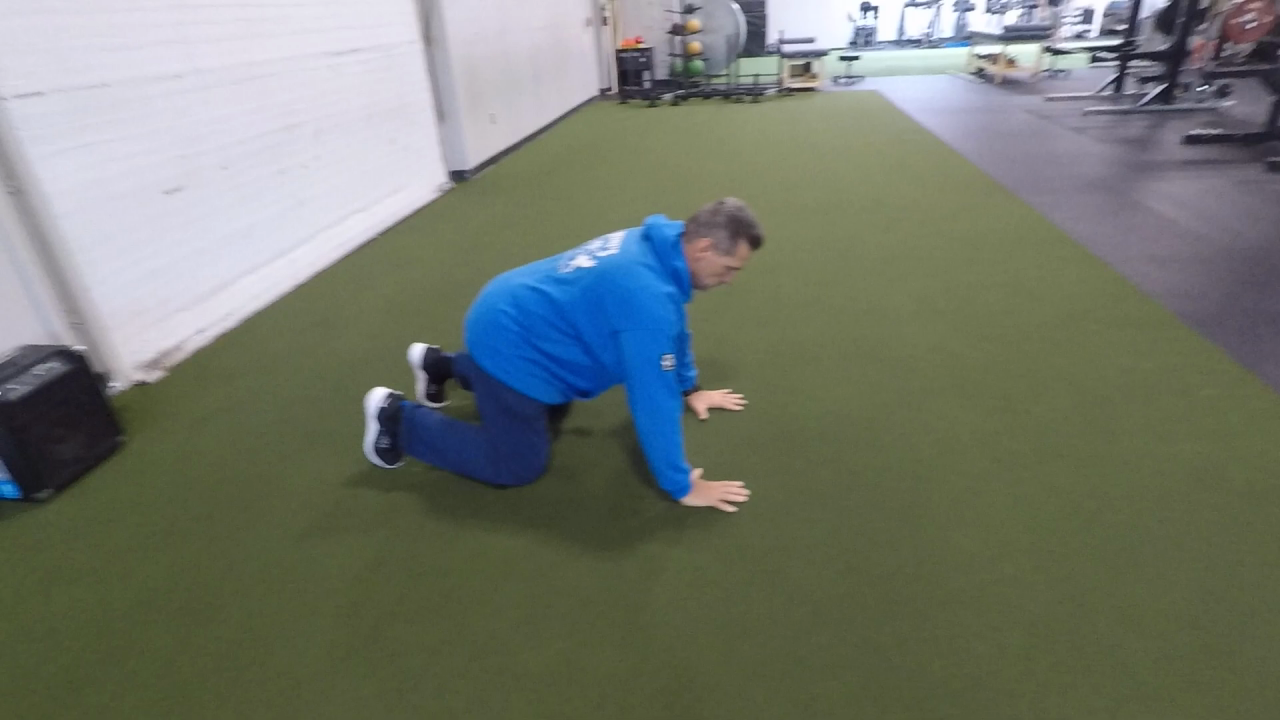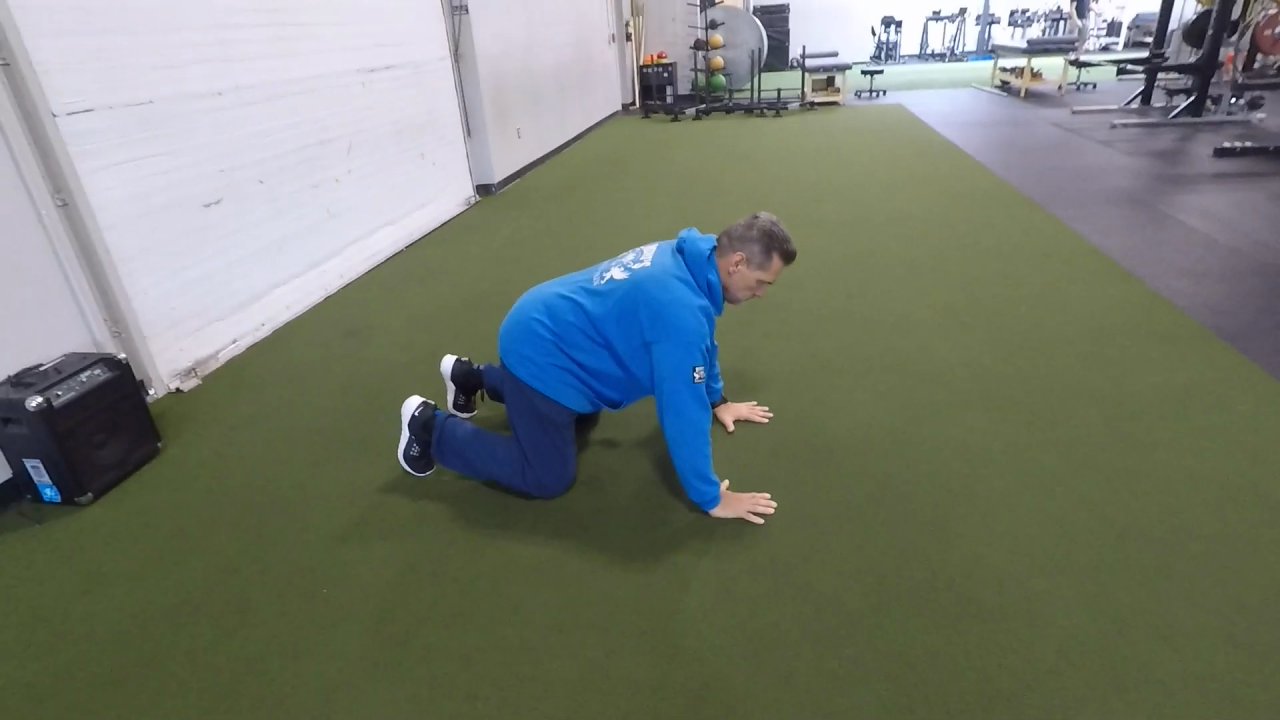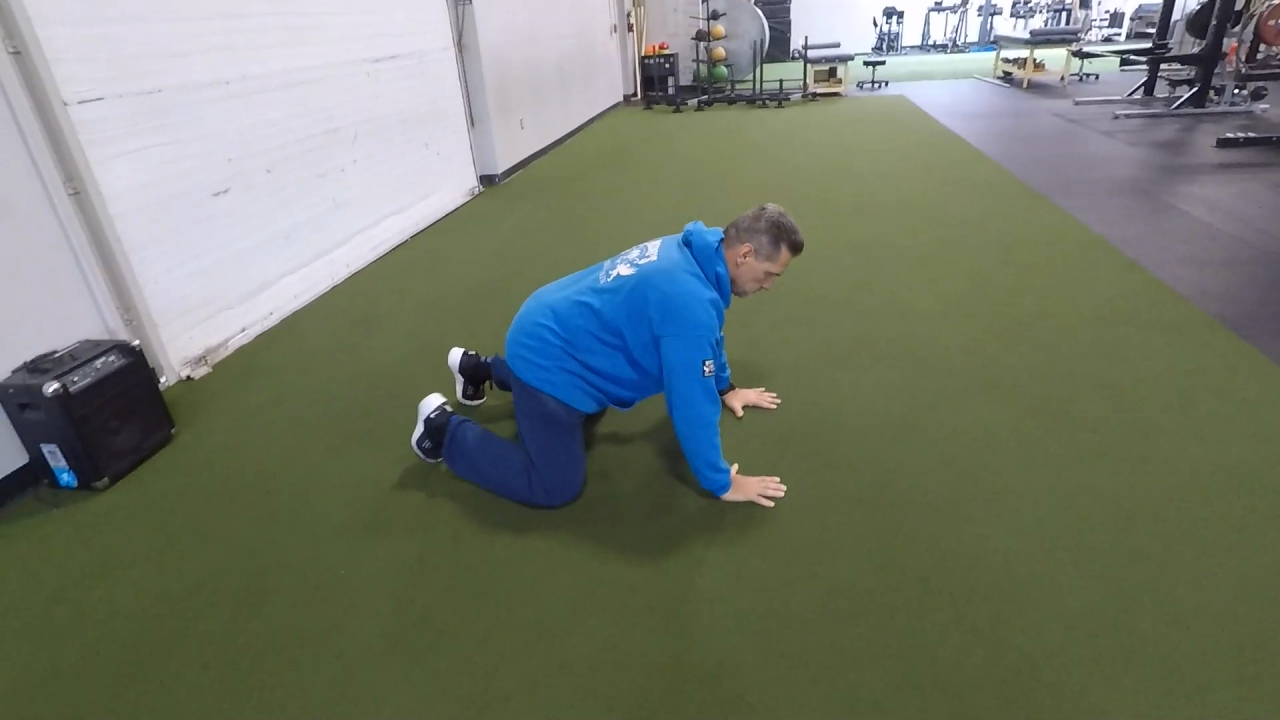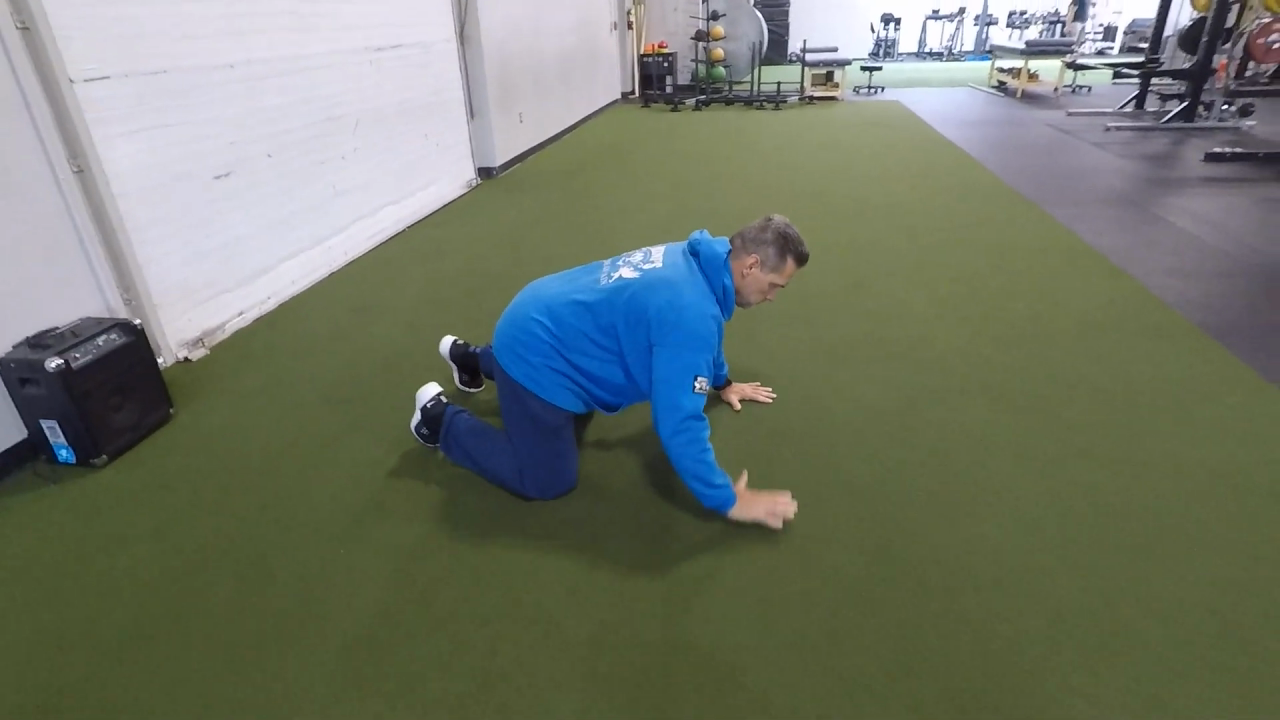
dt=0.3s
person 1, frame 1
left shoulder: (658, 246)
right shoulder: (648, 296)
left elbow: (673, 331)
right elbow: (655, 399)
left wrist: (689, 388)
right wrist: (682, 486)
left hip: (512, 316)
right hip: (507, 343)
left knee: (554, 410)
right knee: (522, 465)
left ankle: (443, 365)
right ankle: (399, 419)
person 1, frame 2
left shoulder: (691, 259)
right shoulder: (681, 309)
left elbow: (702, 344)
right elbow: (685, 411)
left wrist: (716, 400)
right wrist: (711, 498)
left hip: (543, 326)
right hip: (540, 352)
left knee: (582, 418)
right knee: (549, 477)
left ankle: (473, 376)
right ankle: (430, 427)
person 1, frame 3
left shoulder: (696, 252)
right shoulder: (690, 302)
right elbow: (693, 403)
left wrist: (725, 387)
right wrist: (721, 482)
left hip: (547, 331)
right hip: (547, 361)
left knee: (586, 412)
right knee: (555, 487)
left ankle: (480, 368)
right ankle: (445, 430)
person 1, frame 4
left shoulder: (696, 261)
right shoulder: (691, 312)
right elbow: (679, 423)
left wrist: (722, 382)
right wrist: (728, 500)
left hip: (537, 322)
right hip: (536, 356)
left knee: (575, 417)
right knee: (550, 481)
left ankle: (473, 358)
right ankle: (441, 419)
